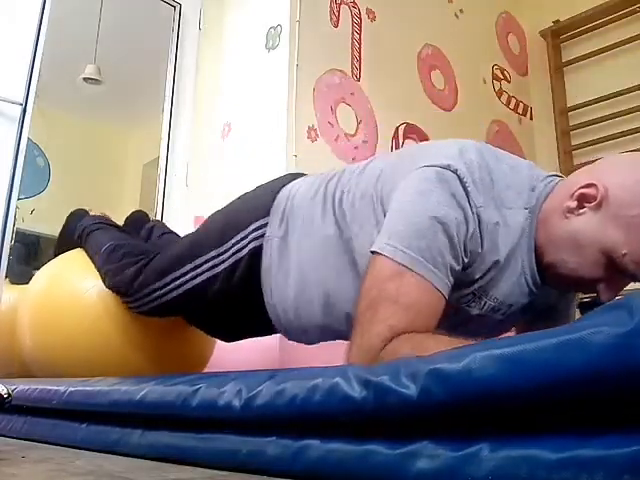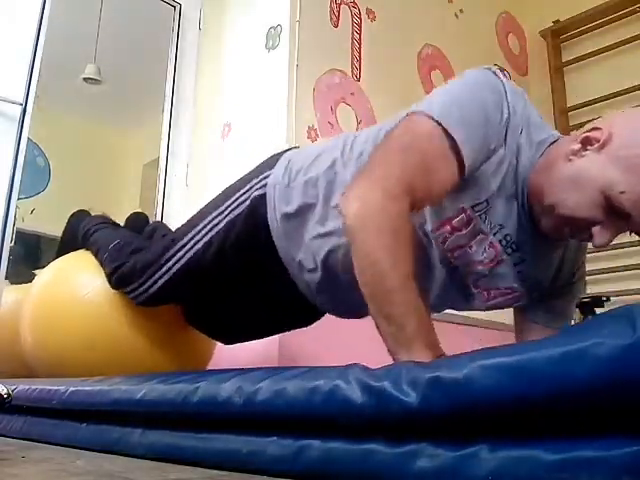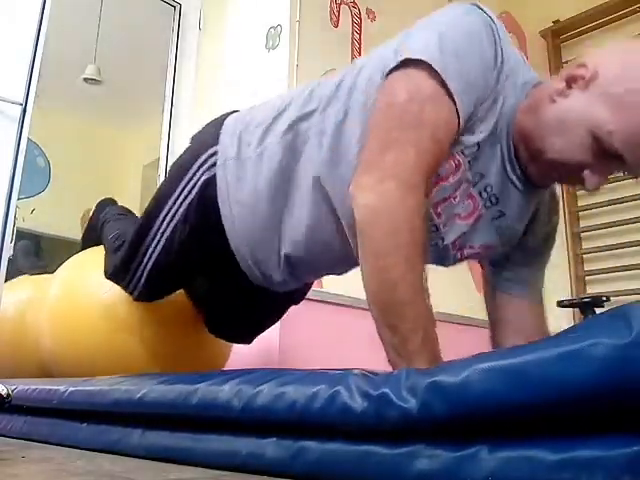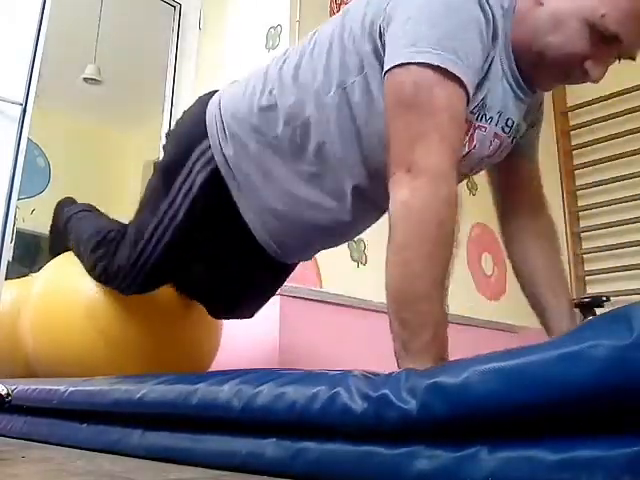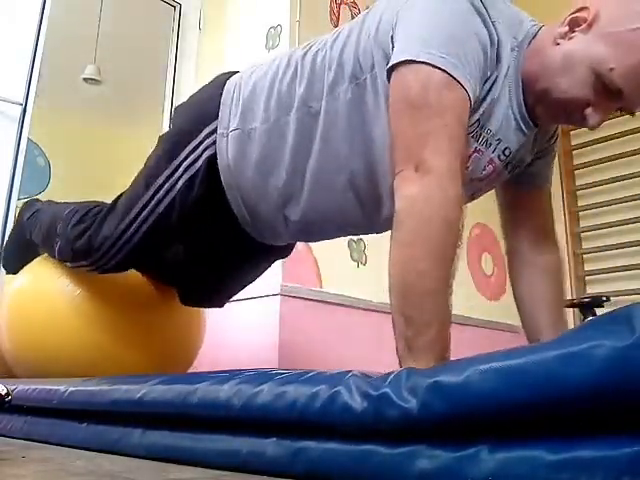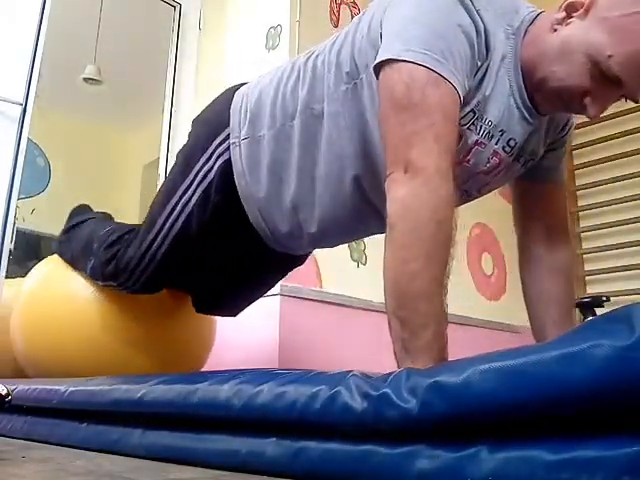
dt=0.4s
person 1, frame 1
left shoulder: (563, 268)
right shoulder: (458, 186)
right elbow: (376, 354)
left hip: (307, 297)
right hip: (277, 232)
left knee: (196, 312)
right knee: (145, 282)
left ankle: (150, 233)
right ankle: (87, 231)
person 1, frame 2
left shoulder: (560, 269)
right shoulder: (493, 105)
right elbow: (370, 204)
right wrist: (424, 369)
right hip: (279, 208)
left knee: (208, 319)
right knee: (143, 282)
left ankle: (147, 235)
right ankle: (92, 232)
person 1, frame 3
left shoulder: (532, 211)
left elbow: (521, 347)
right elbow: (383, 192)
right hip: (232, 175)
left knee: (228, 327)
right knee: (142, 283)
right ankle: (112, 223)
person 1, frame 4
left shoulder: (528, 96)
left elbow: (526, 220)
right elbow: (422, 184)
right wrist: (423, 379)
right hip: (230, 149)
left knee: (221, 301)
right knee: (128, 269)
right ankle: (75, 223)
person 1, frame 5
left shoulder: (536, 129)
left elbow: (535, 249)
right elbow: (426, 183)
right wrist: (424, 377)
right hip: (232, 138)
left knee: (188, 289)
right knee: (105, 246)
person 1, frame 6
left shoulder: (552, 120)
left elbow: (548, 244)
right elbow: (418, 181)
right wrist: (424, 379)
right hip: (246, 152)
left knee: (207, 298)
right knee: (137, 270)
right ankle: (84, 235)
